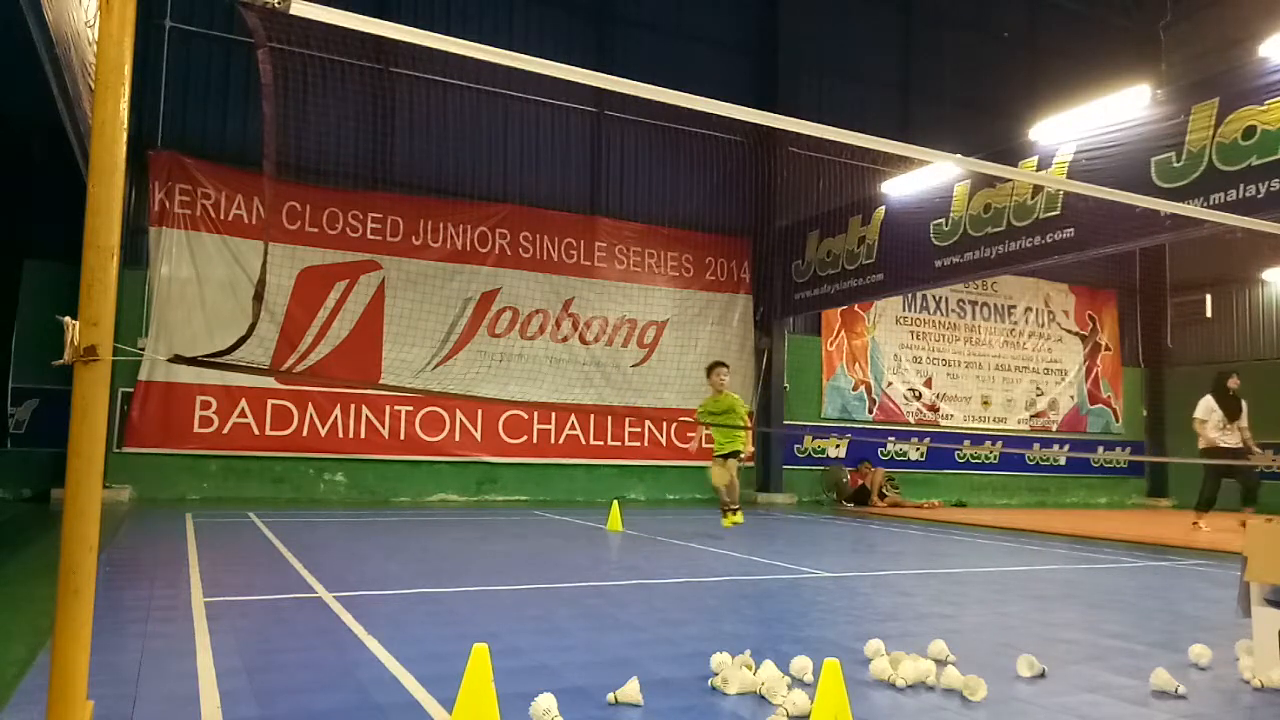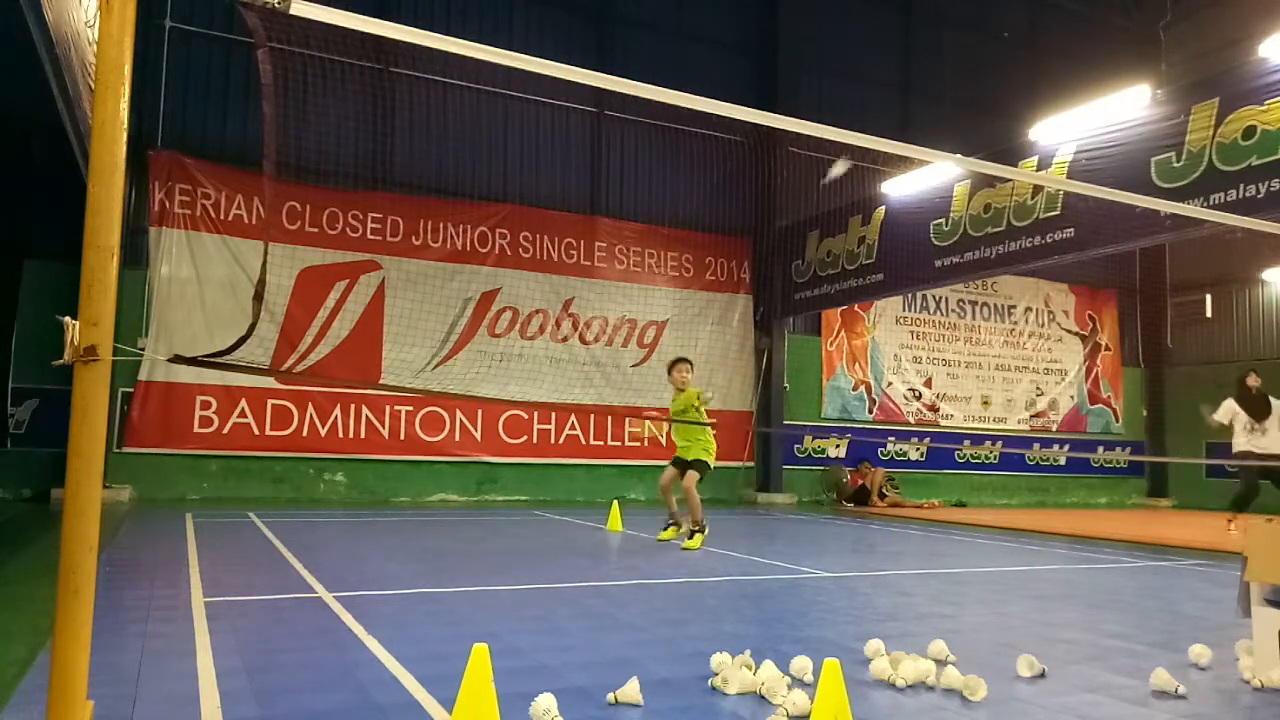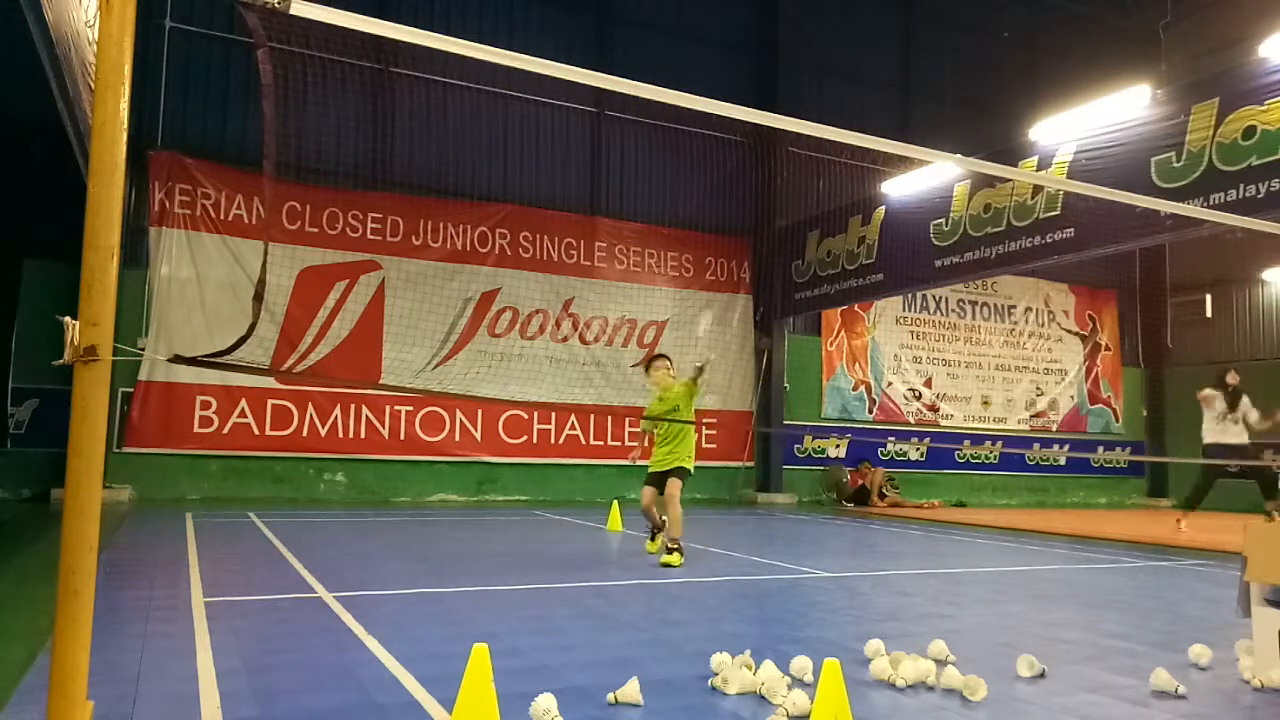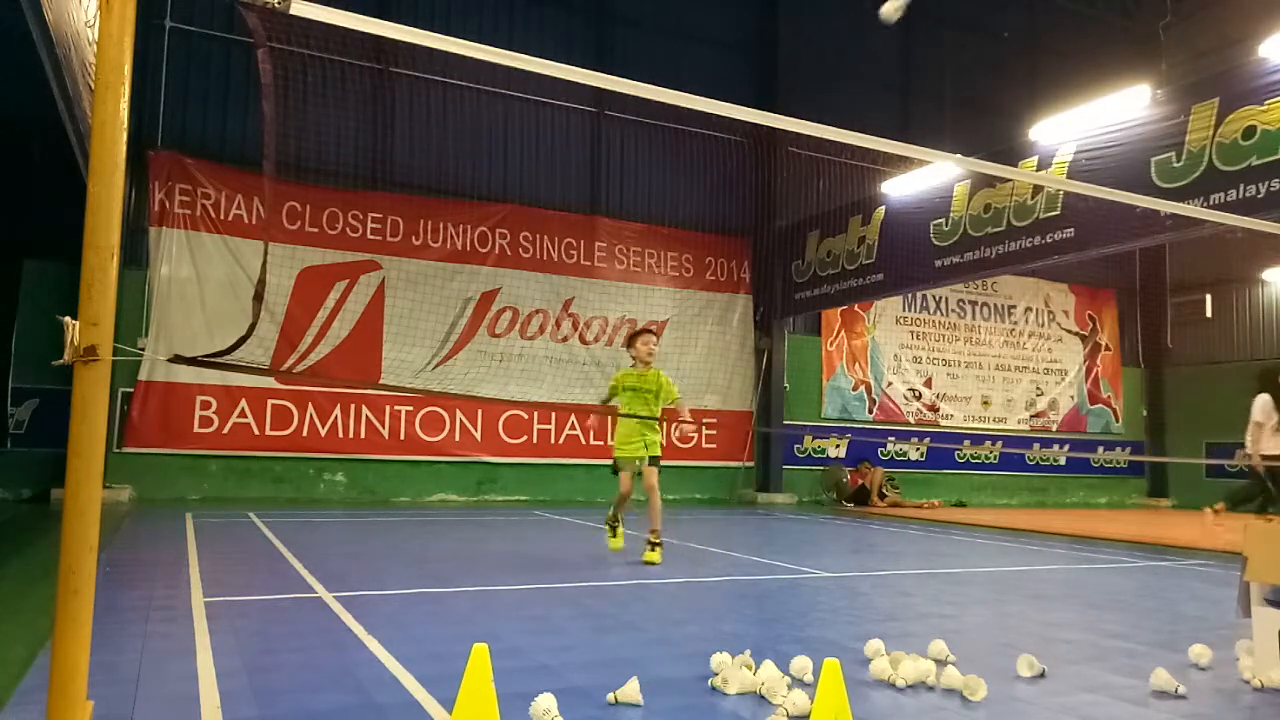
dt=0.4s
person 1, frame 1
left shoulder: (734, 399)
right shoulder: (706, 403)
left elbow: (746, 422)
right elbow: (703, 423)
left wrist: (748, 444)
right wrist: (696, 441)
left hip: (736, 443)
right hip: (720, 446)
left knee: (730, 472)
right knee: (716, 479)
left ankle: (735, 508)
right ankle: (726, 508)
person 1, frame 2
left shoulder: (693, 395)
right shoulder: (673, 403)
left elbow: (706, 396)
left wrist: (705, 398)
left hip: (702, 450)
right hip: (683, 451)
left knee: (687, 485)
right knee: (664, 483)
left ankle: (698, 528)
right ankle: (675, 522)
person 1, frame 3
left shoulder: (684, 390)
right shoulder: (652, 407)
left elbow: (695, 378)
left wrist: (699, 370)
right wrist: (638, 450)
left hip: (681, 458)
right hip: (659, 460)
left knee: (671, 494)
right knee: (646, 504)
left ankle: (674, 546)
right ankle: (658, 529)
person 1, frame 4
left shoulder: (661, 378)
right shoulder: (621, 377)
left elbow: (678, 403)
right elbow: (607, 398)
left wrist: (686, 421)
right wrist: (596, 416)
left hip: (649, 441)
right hip: (624, 443)
left knee: (651, 485)
right knee: (625, 490)
left ankle: (655, 541)
right ankle: (614, 520)
person 2, frame 1
left shoulder: (1240, 403)
right shoulder: (1209, 400)
left elbow: (1243, 428)
right elbow: (1197, 424)
left wrist: (1252, 446)
right wrist: (1207, 438)
left hip: (1235, 448)
right hip: (1213, 448)
left knee: (1252, 481)
right knee: (1212, 484)
right ankle: (1198, 519)
person 2, frame 2
right shoulder: (1232, 403)
right elbow: (1216, 422)
right wrist: (1208, 417)
right hip: (1246, 452)
right knee: (1250, 487)
right ankle: (1232, 518)
person 2, frame 3
left shoulder: (1243, 400)
right shoulder: (1212, 393)
left elbow: (1257, 425)
right elbow: (1202, 396)
right wrist: (1216, 394)
left hip: (1240, 445)
right hip: (1215, 445)
right knee: (1205, 482)
right ankle: (1183, 517)
person 2, frame 4
right shoulder: (1264, 399)
right elbow: (1255, 427)
right wrist: (1255, 454)
right hip: (1263, 453)
right knee: (1259, 487)
right ankle: (1218, 508)
